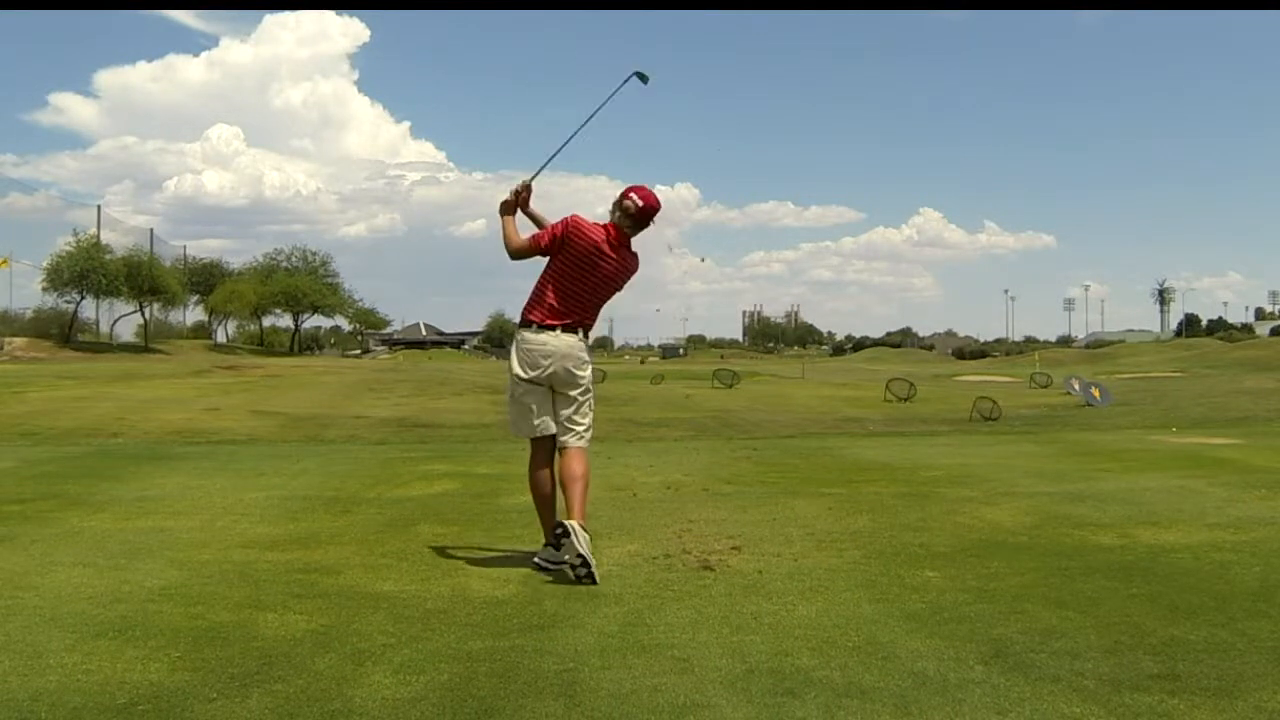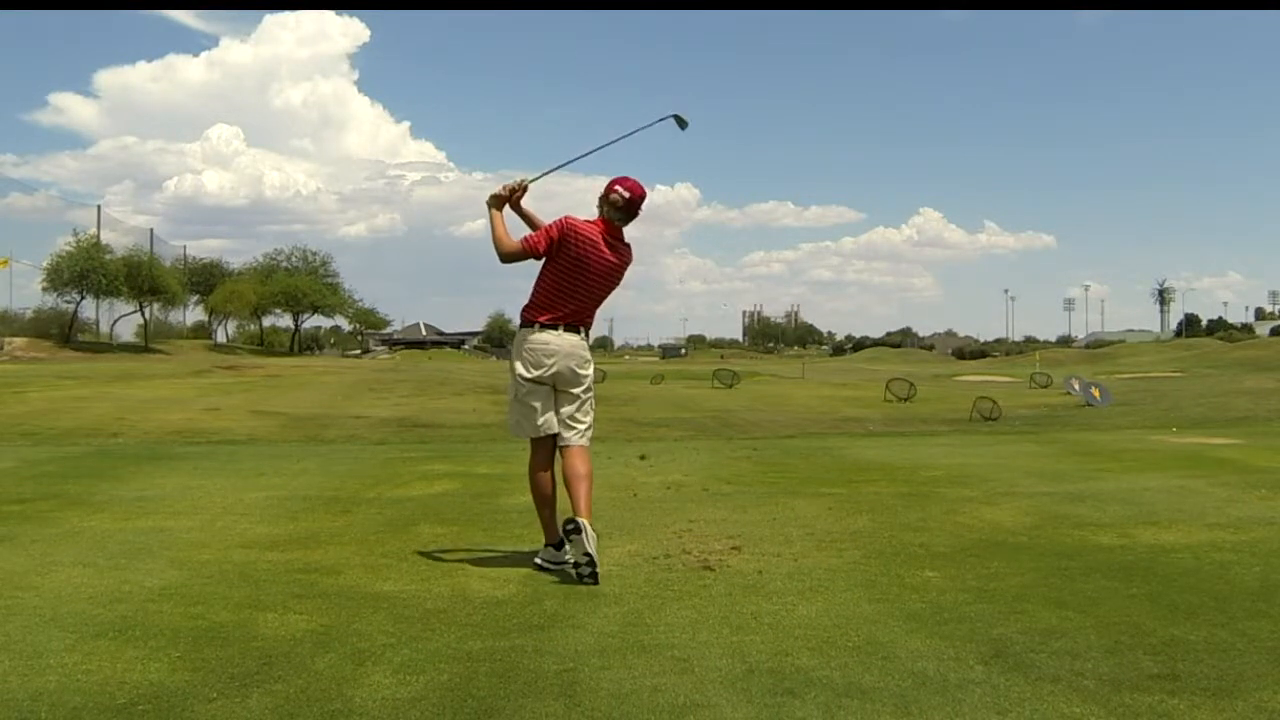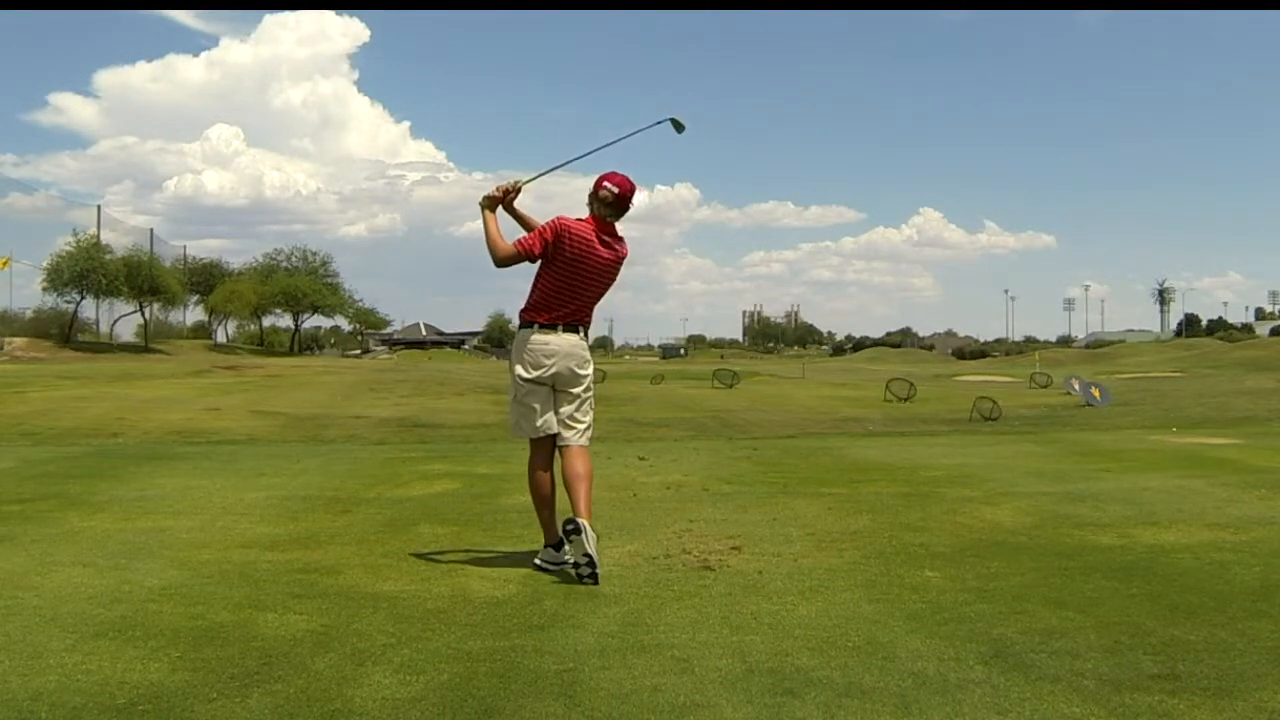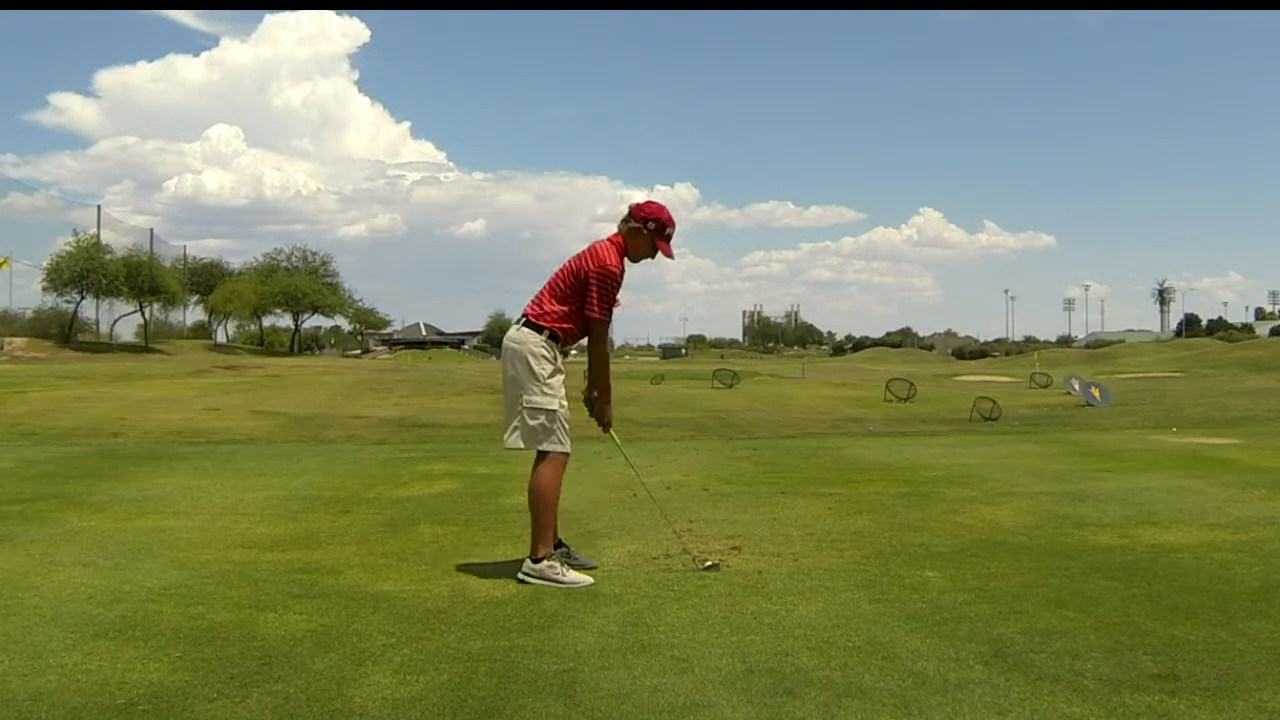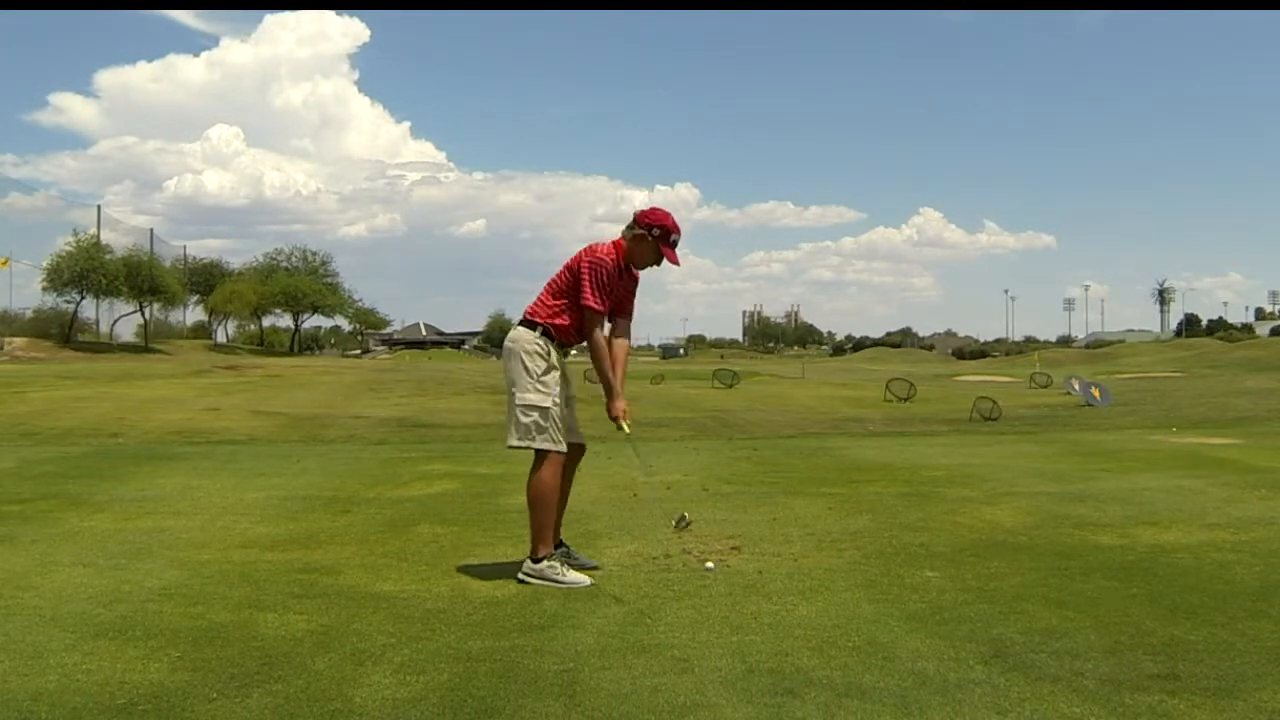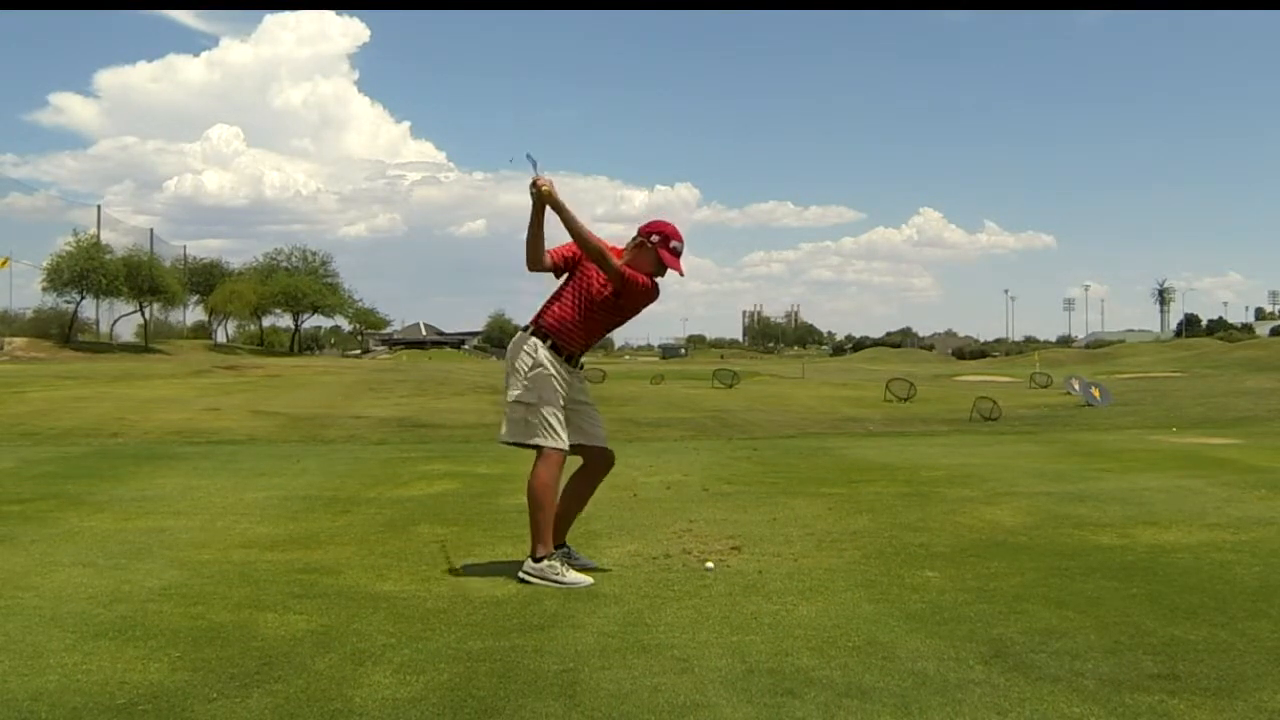
dt=0.5s
person 1, frame 1
left shoulder: (577, 227)
right shoulder: (629, 263)
left elbow: (516, 249)
left wrist: (509, 213)
right wrist: (529, 212)
left hip: (532, 341)
right hip: (573, 348)
left knee: (541, 446)
right knee: (574, 444)
left ankle: (552, 544)
right ankle: (574, 524)
person 1, frame 2
left shoulder: (572, 227)
right shoulder: (623, 255)
left elbow: (507, 252)
left wrist: (497, 209)
right wrist: (520, 209)
left hip: (534, 342)
right hip: (575, 347)
left knee: (542, 445)
right knee: (576, 442)
left ankle: (553, 545)
right ankle: (581, 522)
person 1, frame 3
left shoulder: (565, 228)
right shoulder: (619, 250)
left elbow: (502, 256)
left wrist: (490, 211)
right wrist: (513, 210)
left hip: (535, 342)
right hip: (574, 346)
left knee: (541, 446)
right knee: (575, 442)
left ankle: (553, 545)
right ankle: (581, 523)
person 1, frame 4
left shoulder: (603, 253)
right shoulder: (611, 262)
right elbow: (598, 336)
left wrist: (589, 376)
right wrist: (601, 398)
left hip: (533, 343)
right hip: (536, 347)
left knee: (550, 448)
right knee: (553, 451)
left ankle: (549, 545)
right ankle: (540, 559)
person 1, frame 5
left shoulder: (629, 280)
right shoulder: (599, 258)
left elbow: (620, 337)
right elbow: (593, 331)
left wrist: (619, 393)
right wrist: (612, 395)
left hip: (551, 352)
right hip: (534, 346)
left knee: (570, 449)
right knee: (551, 452)
left ankle: (552, 545)
right ankle: (538, 560)
person 1, frame 6
left shoulder: (646, 289)
right shoulder: (588, 248)
left elbow: (606, 263)
right elbow: (536, 263)
left wrist: (559, 206)
right wrist: (539, 209)
left hip: (568, 367)
right hip: (536, 350)
left knee: (601, 458)
right knee: (551, 450)
left ankle: (555, 544)
right ankle: (540, 558)
